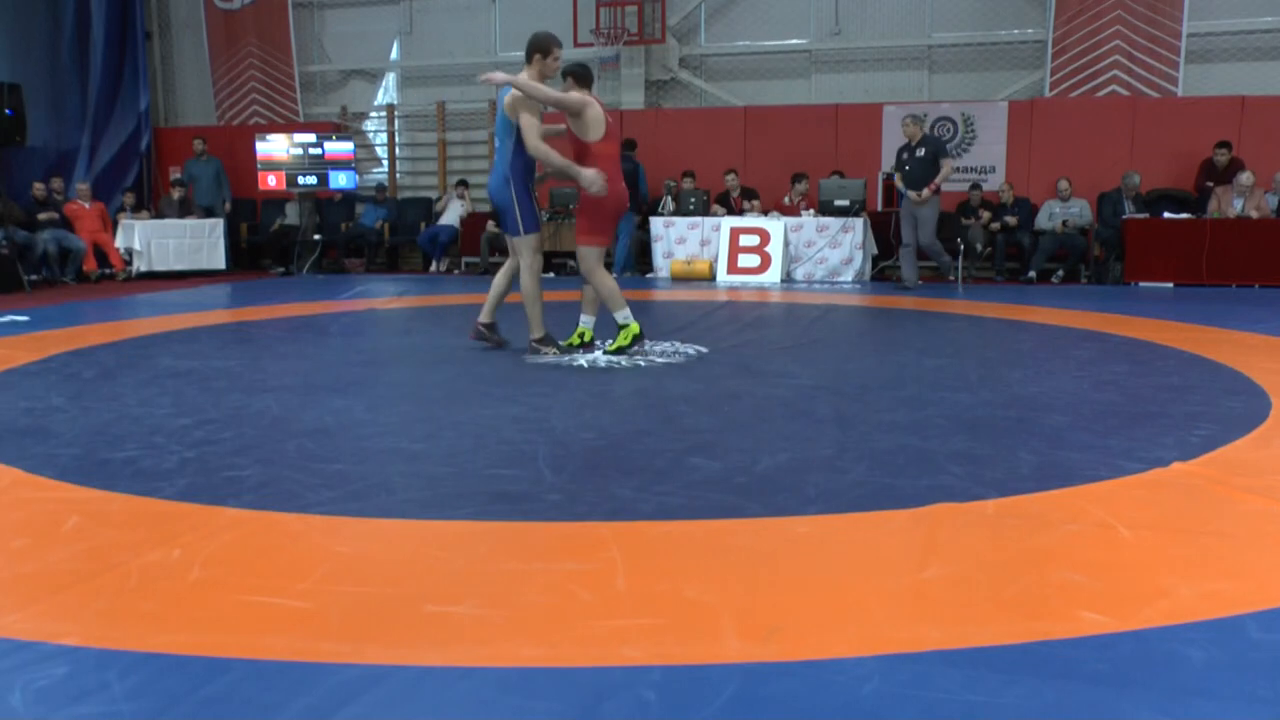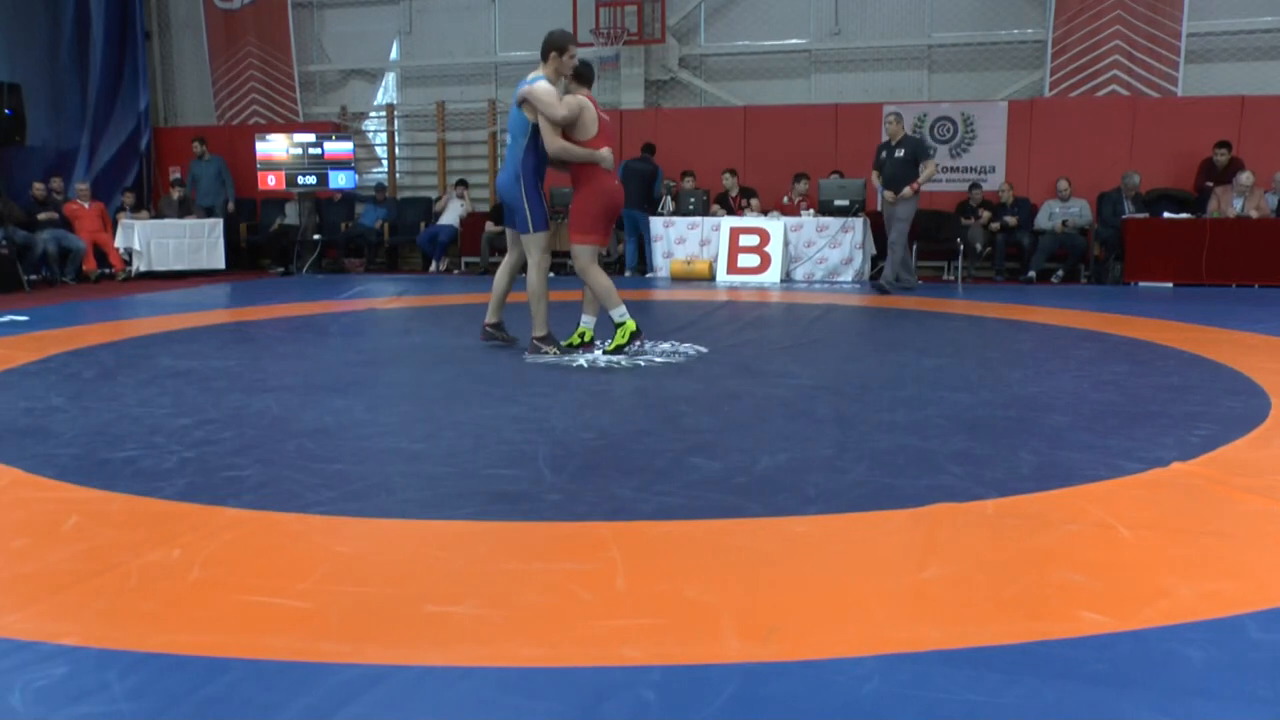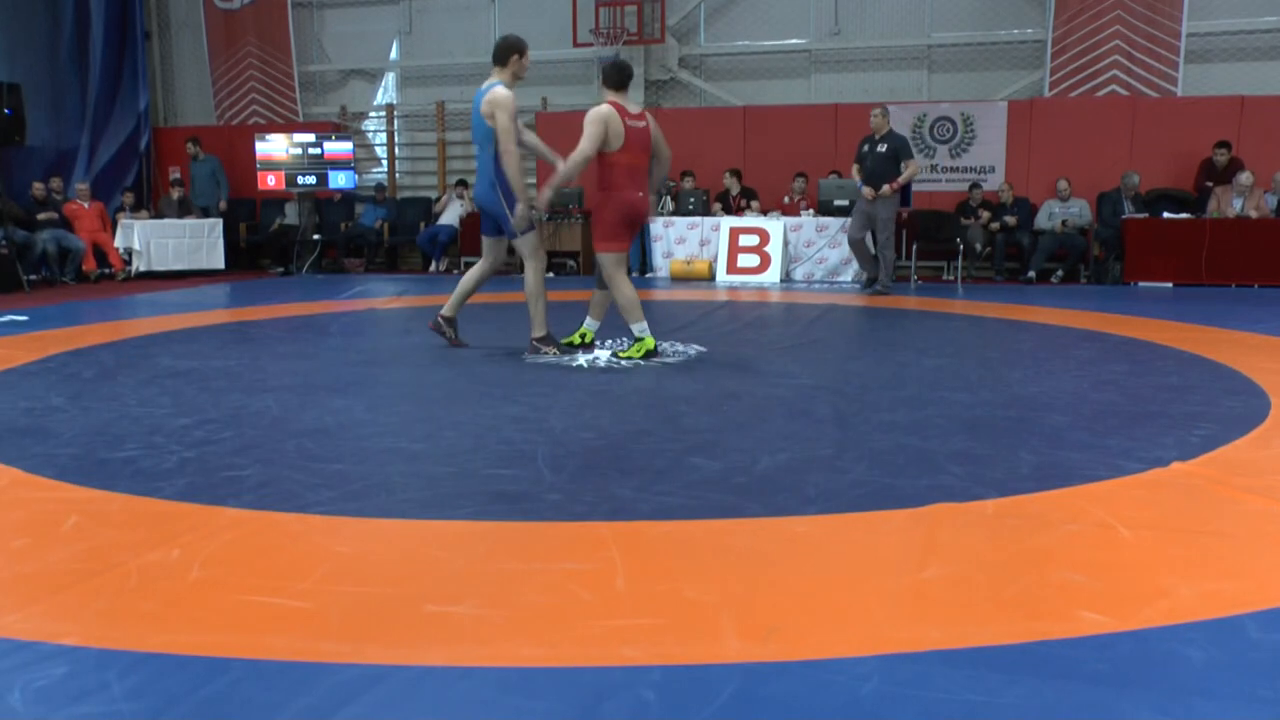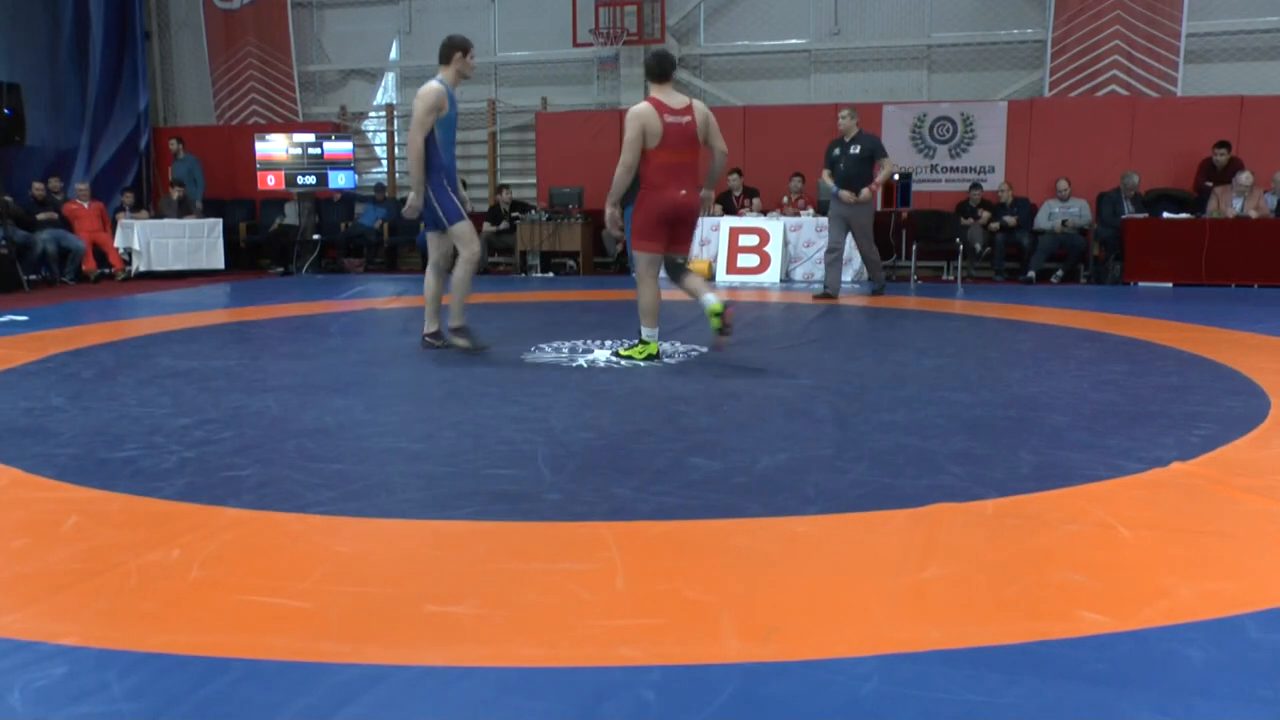
dt=0.4s
person 1, frame 1
left shoulder: (519, 90)
right shoulder: (526, 95)
left elbow: (535, 133)
right elbow: (534, 147)
left wrist: (570, 128)
right wrist: (579, 172)
left hip: (507, 184)
right hip: (513, 187)
left knee: (518, 259)
right knee: (531, 261)
left ankle: (484, 322)
right ankle: (538, 338)
person 1, frame 2
left shoulder: (530, 85)
right shoulder: (545, 90)
right wrist: (598, 156)
left hip: (512, 179)
right hip: (524, 182)
left knee: (516, 254)
right knee: (539, 259)
left ankle: (491, 321)
right ankle: (540, 337)
person 1, frame 3
left shoulder: (490, 93)
right shoulder: (502, 96)
left elbow: (522, 134)
right elbow: (509, 152)
left wrist: (556, 160)
right wrist: (522, 201)
left hip: (492, 190)
right hip: (499, 191)
left knee: (490, 262)
right knee: (535, 259)
left ankle: (444, 317)
right ankle: (539, 337)
person 1, frame 4
left shoulder: (447, 93)
right shoulder: (432, 91)
right elbow: (415, 141)
left wrist: (457, 187)
right wrist: (416, 190)
left hip: (444, 185)
right hip: (434, 186)
left knee: (438, 260)
right knee: (472, 250)
left ankle: (432, 331)
right ankle: (456, 324)
person 2, frame 1
left shoulder: (580, 102)
right shoulder: (595, 111)
left elbow: (546, 95)
left wrist: (508, 80)
left hip: (599, 195)
right hip: (609, 192)
left knee: (591, 266)
right knee: (588, 264)
left ankle: (629, 328)
right ankle: (585, 334)
person 2, frame 2
left shoulder: (574, 103)
right shoulder: (598, 111)
left elbow: (555, 148)
left hip: (595, 193)
right hip: (608, 191)
left knee: (585, 264)
right knee: (590, 264)
left ankle: (627, 325)
right ankle: (586, 333)
person 2, frame 3
left shoulder: (600, 113)
right shoulder: (645, 116)
left elbow: (582, 156)
right elbow: (663, 157)
left wrist: (549, 187)
right wrist: (650, 193)
left hip: (613, 202)
right hip: (639, 202)
left knee: (614, 273)
right knee: (606, 268)
left ankle: (644, 341)
right ankle: (587, 333)
person 2, frame 4
left shoulder: (640, 112)
right shoulder: (698, 108)
left elbow: (628, 164)
right elbow: (722, 153)
left wrist: (612, 203)
right wrist: (708, 187)
left hip: (656, 199)
right hip: (689, 199)
left knee: (646, 273)
right knee: (677, 268)
left ankle: (648, 344)
right ankle: (714, 307)
person 3, frame 1
left shoulder: (934, 143)
right shoulder: (903, 150)
left elbow: (948, 167)
right elbow: (897, 177)
left wrist: (931, 187)
right wrist: (906, 191)
left hip: (928, 200)
right hip: (909, 200)
left knee: (926, 240)
right knee: (907, 242)
left ankle: (944, 261)
right ankle: (909, 280)
person 3, frame 2
left shoulder: (914, 143)
right shoulder: (882, 148)
left elbow: (931, 168)
right elbow: (875, 175)
left wrist: (914, 186)
right wrist: (883, 190)
left hip: (906, 200)
right hip: (889, 200)
left knee: (896, 242)
right knee: (899, 242)
left ankle: (887, 281)
right ankle: (908, 279)
person 3, frame 3
left shoulder: (898, 140)
right shoulder: (866, 141)
left elbow: (913, 169)
right elbow: (855, 168)
left wrist: (893, 186)
right wrist: (861, 186)
left hip: (886, 199)
right hip: (865, 198)
left knee: (884, 243)
right knee: (854, 237)
left ankle: (884, 284)
right ankle: (873, 271)
person 3, frame 4
left shoulder: (870, 141)
right shoulder: (834, 145)
left elbow: (888, 167)
right elbow: (825, 175)
left wrist: (872, 187)
right wrist: (837, 191)
left hip: (860, 202)
right hip: (838, 201)
left knee: (866, 246)
right knee: (833, 246)
left ankle: (879, 281)
right ankle: (831, 288)
